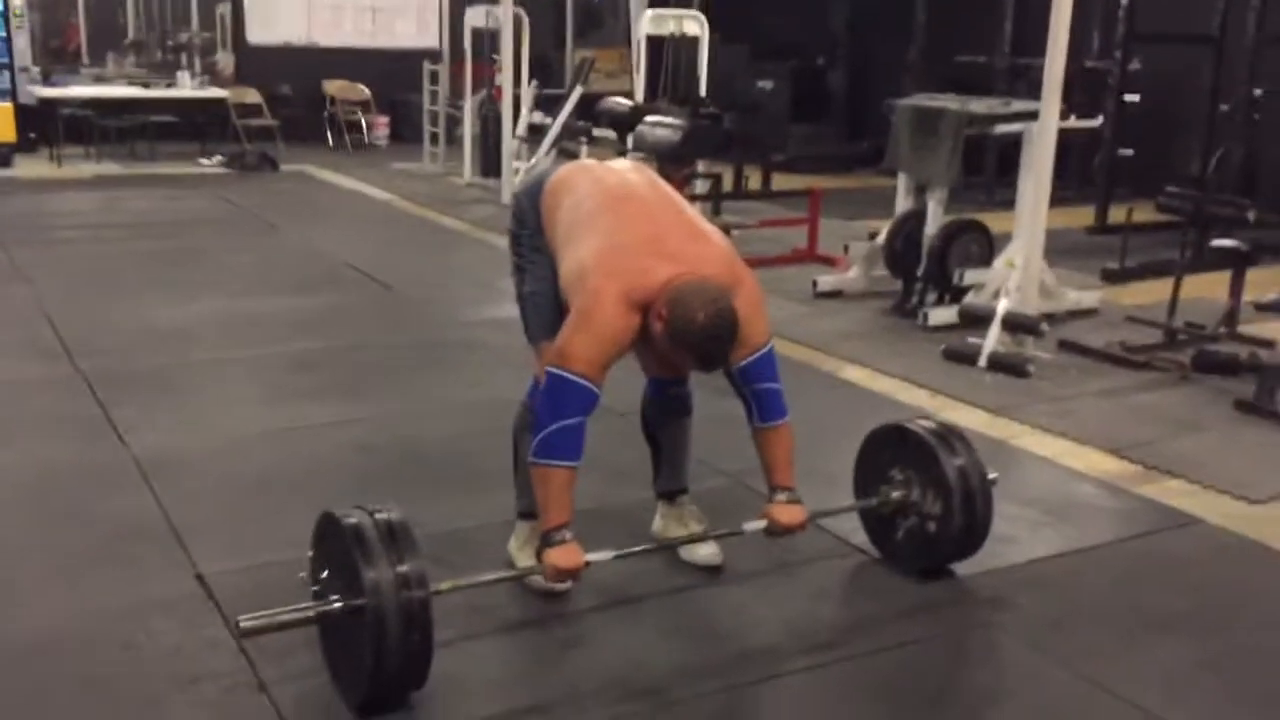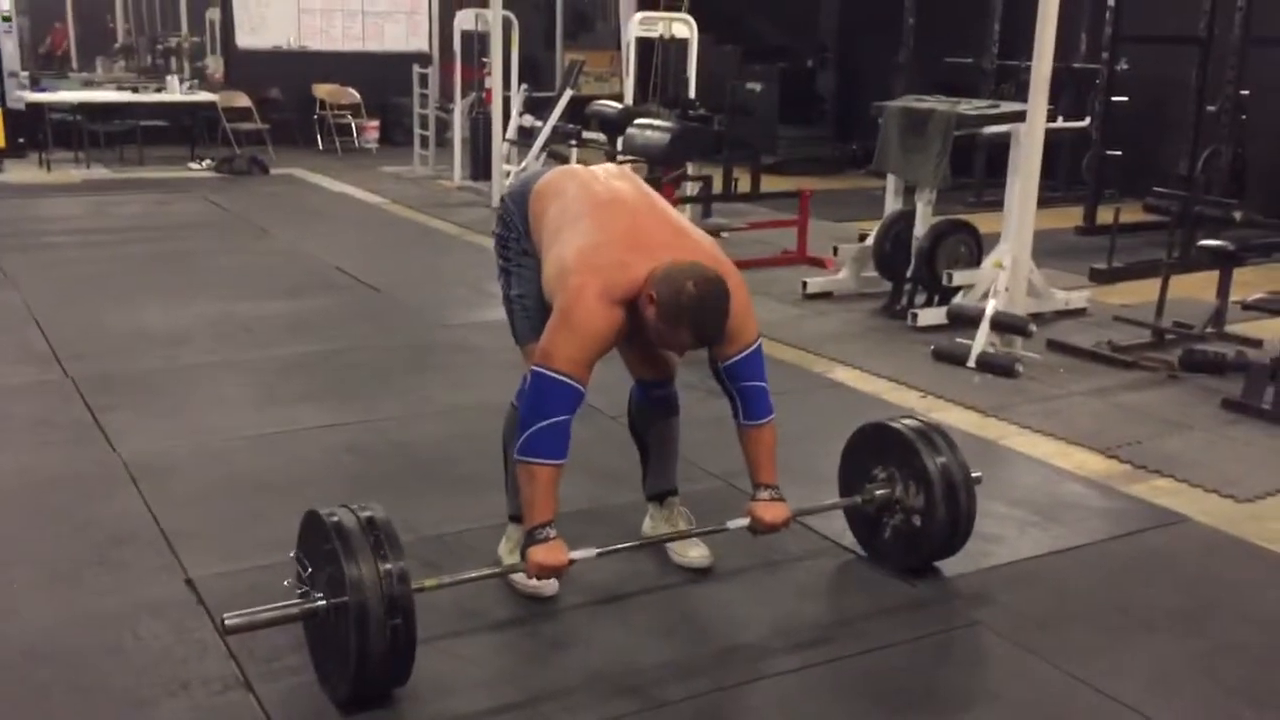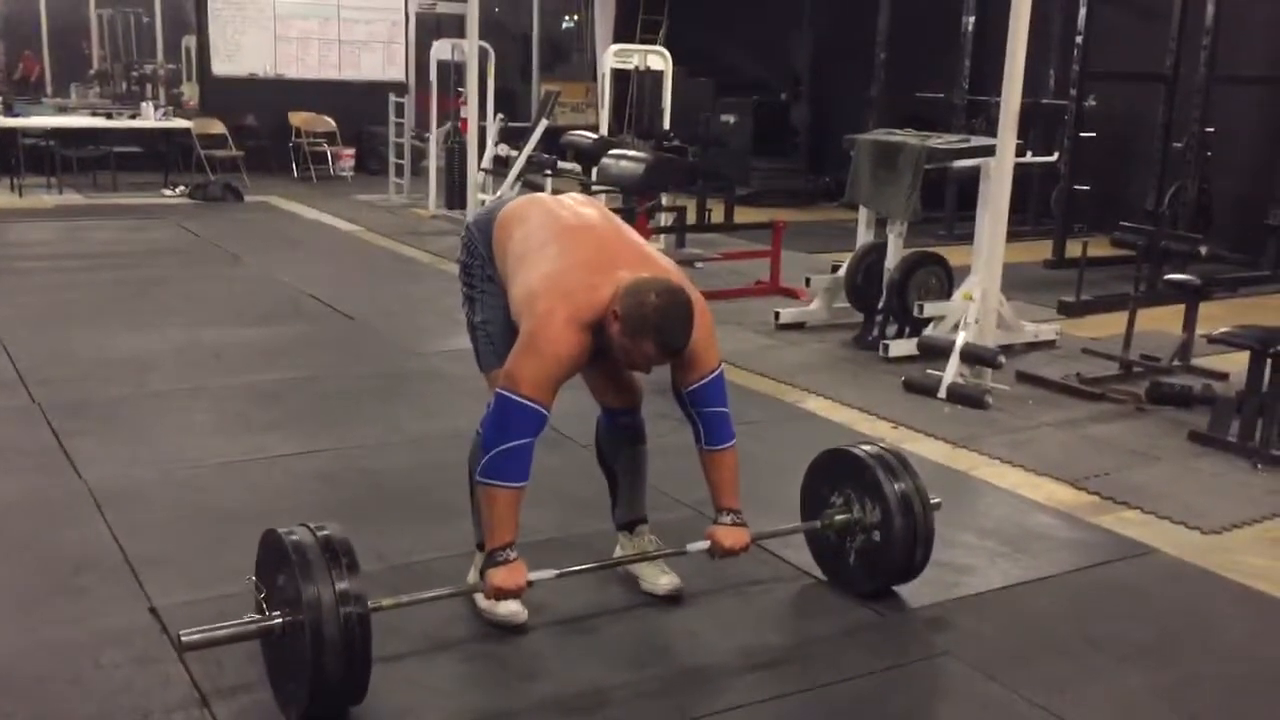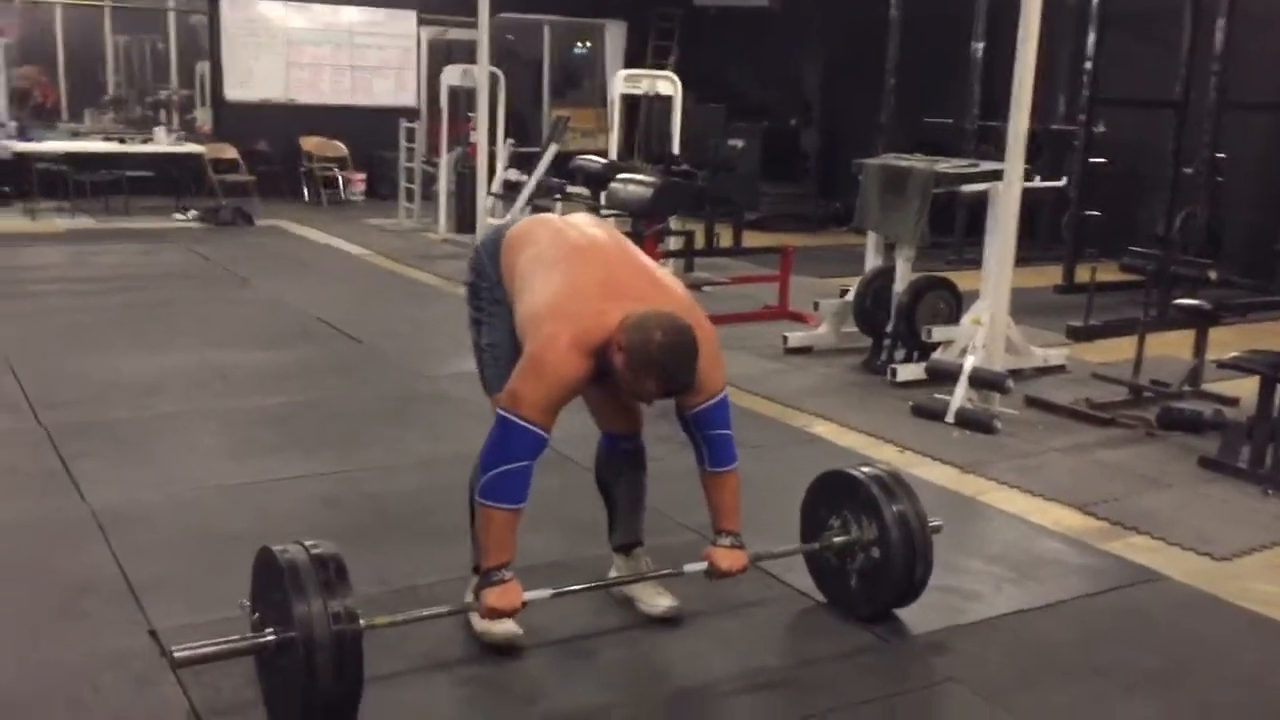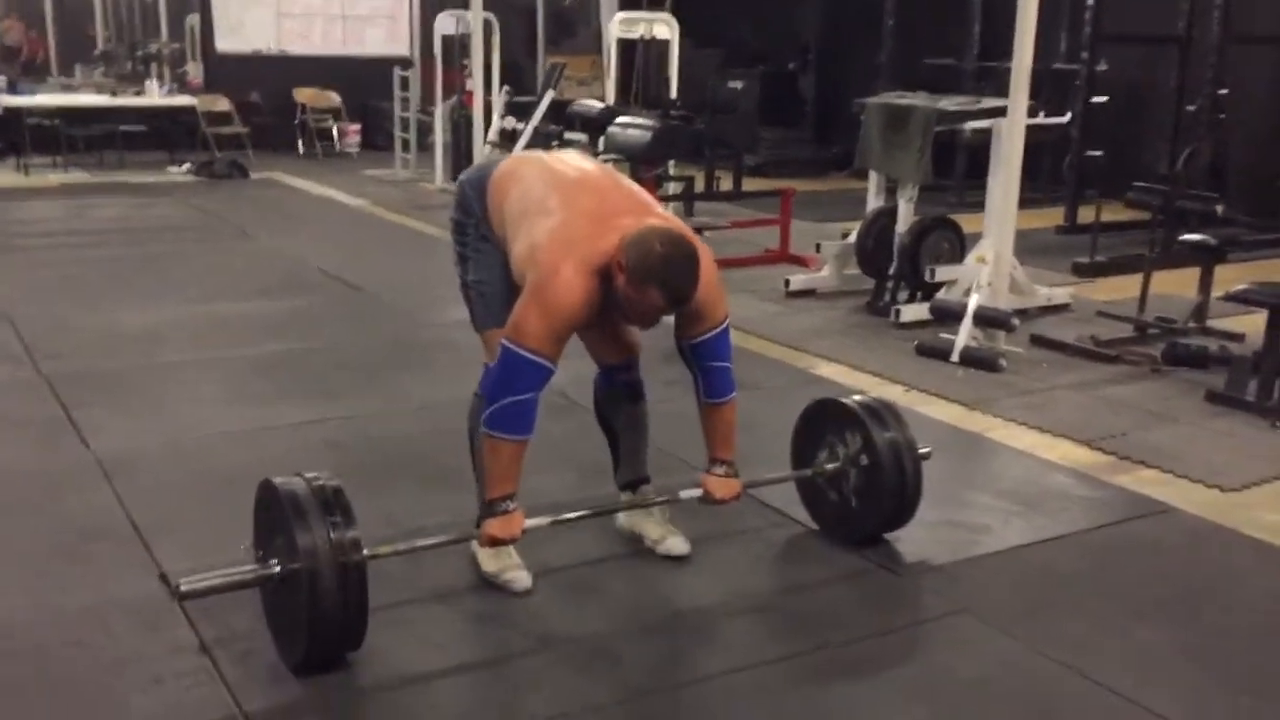
dt=1s
person 1, frame 1
left shoulder: (735, 288)
right shoulder: (611, 301)
left elbow: (762, 387)
right elbow: (561, 411)
left wrist: (783, 493)
right wrist: (557, 536)
left knee: (670, 376)
right knee: (557, 376)
left ankle: (673, 504)
right ankle: (532, 525)
person 1, frame 2
left shoulder: (722, 285)
right shoulder: (593, 300)
left elbow: (749, 386)
right elbow: (547, 410)
left wrist: (767, 491)
right wrist: (542, 533)
left knee: (657, 375)
right knee: (547, 382)
left ankle: (664, 509)
right ankle: (520, 529)
person 1, frame 3
left shoulder: (684, 310)
right shoulder: (560, 324)
left elbow: (710, 411)
right elbow: (510, 433)
left wrist: (729, 514)
right wrist: (503, 555)
left knee: (623, 402)
right knee: (511, 410)
left ankle: (634, 536)
right ankle: (486, 557)
person 1, frame 4
left shoulder: (693, 334)
right shoulder: (562, 348)
left elbow: (714, 435)
right elbow: (508, 454)
left wrist: (728, 537)
right wrist: (497, 575)
left knee: (624, 429)
right knee: (514, 433)
left ankle: (628, 559)
right ankle: (481, 582)
person 1, frame 5
left shoulder: (696, 269)
right shoulder: (565, 278)
left elbow: (713, 365)
right elbow: (514, 390)
left wrist: (722, 465)
right wrist: (501, 506)
right hip: (488, 203)
left knee: (621, 362)
right knee: (505, 369)
left ankle: (636, 498)
right ankle: (489, 527)
